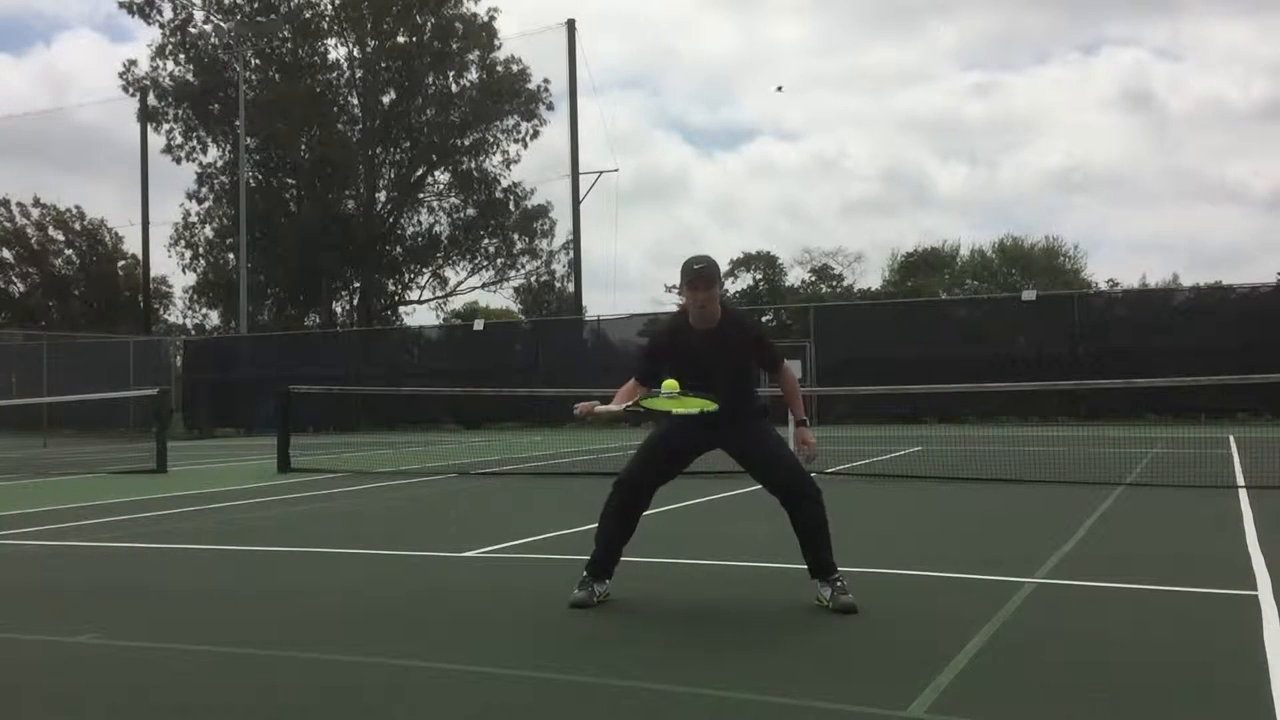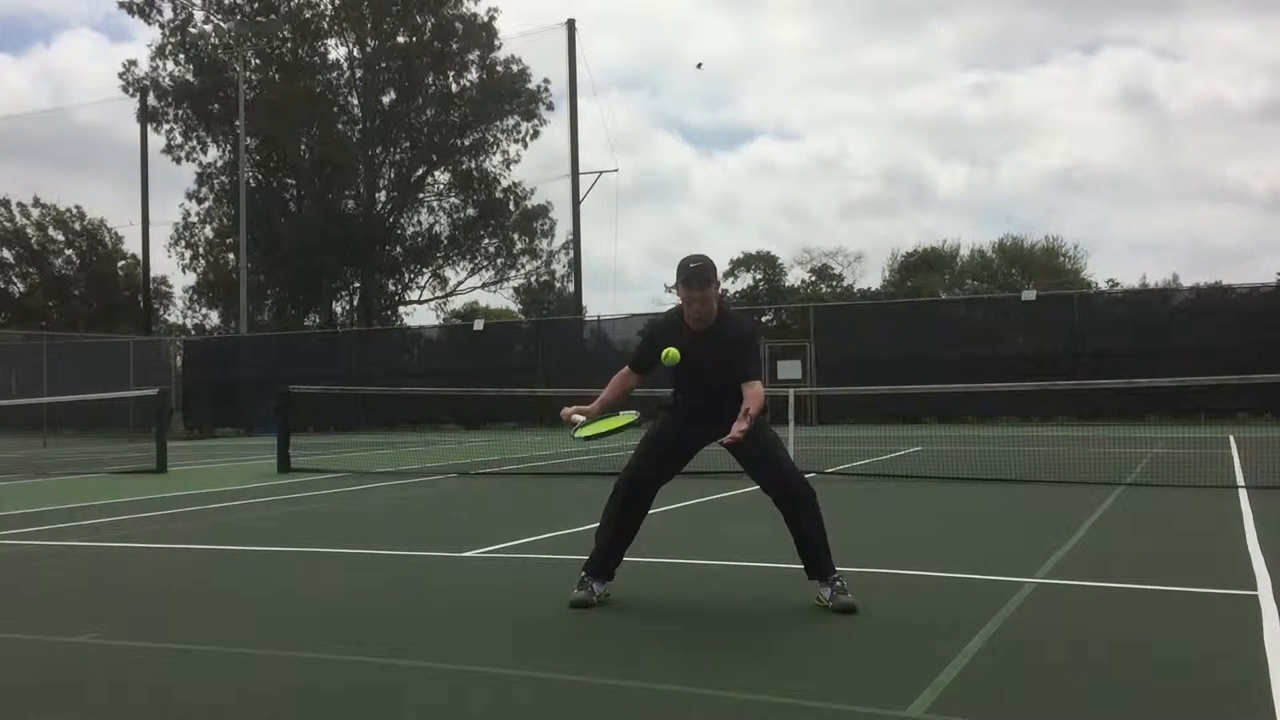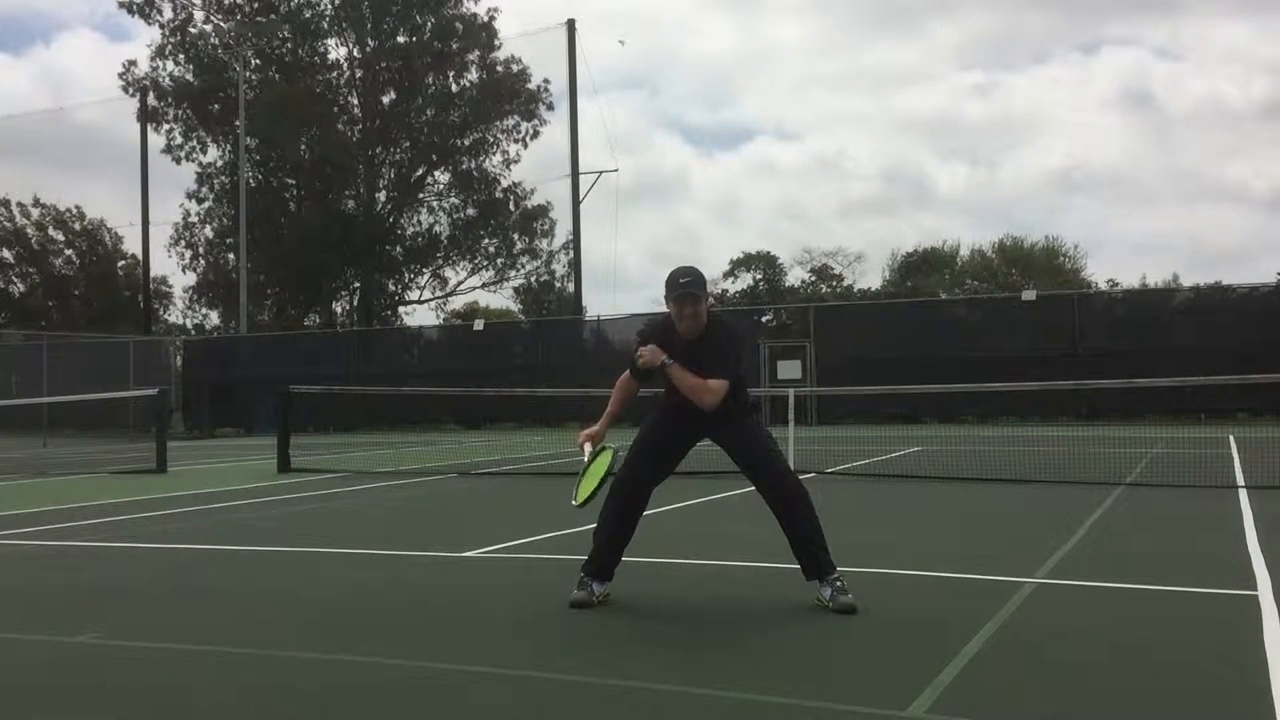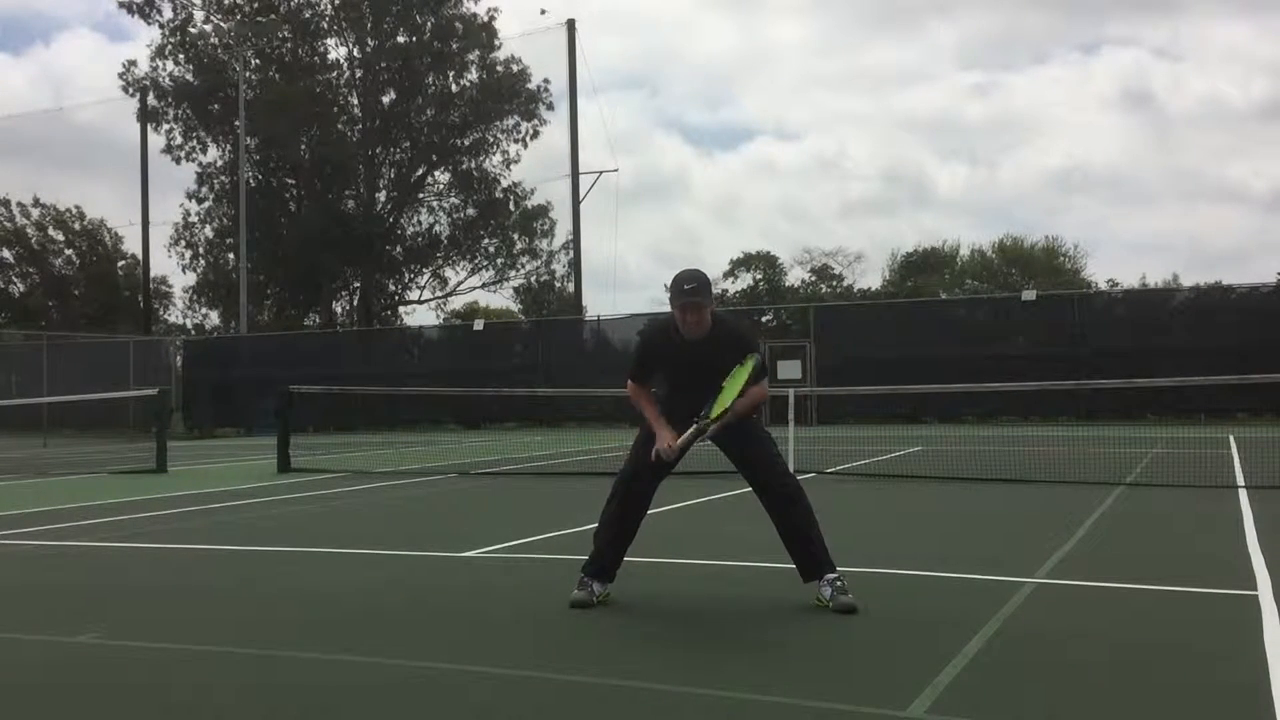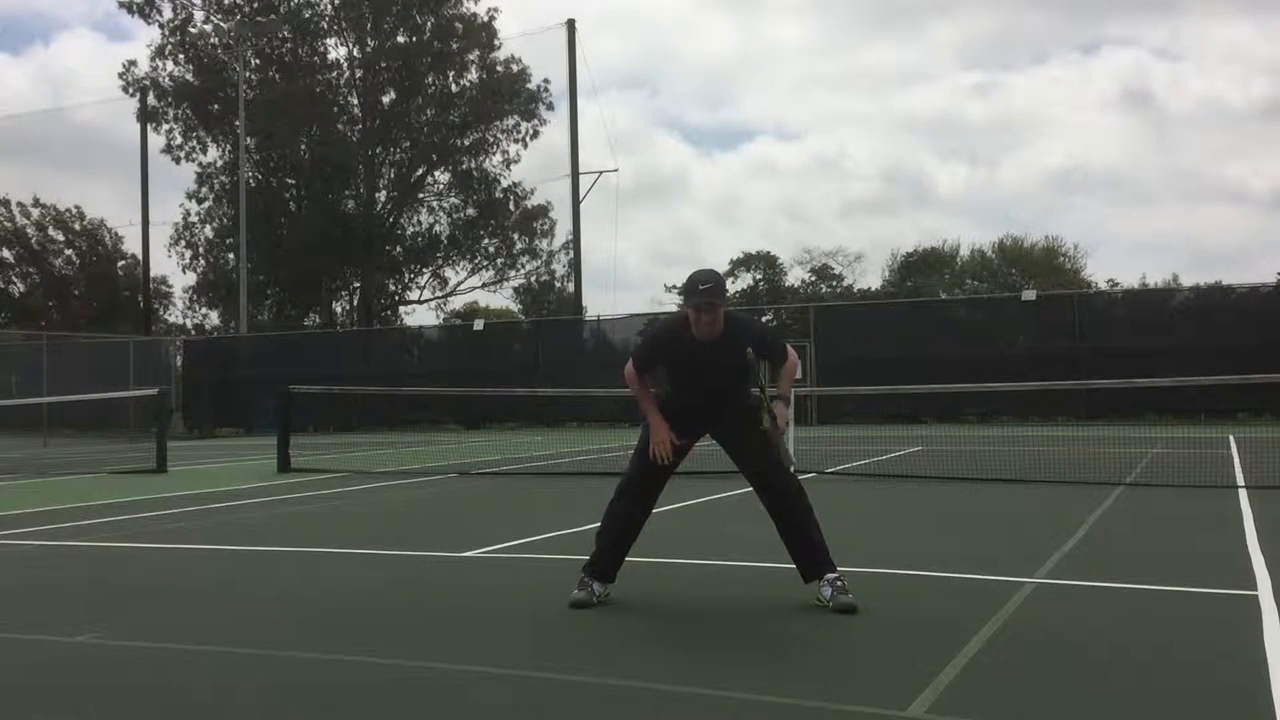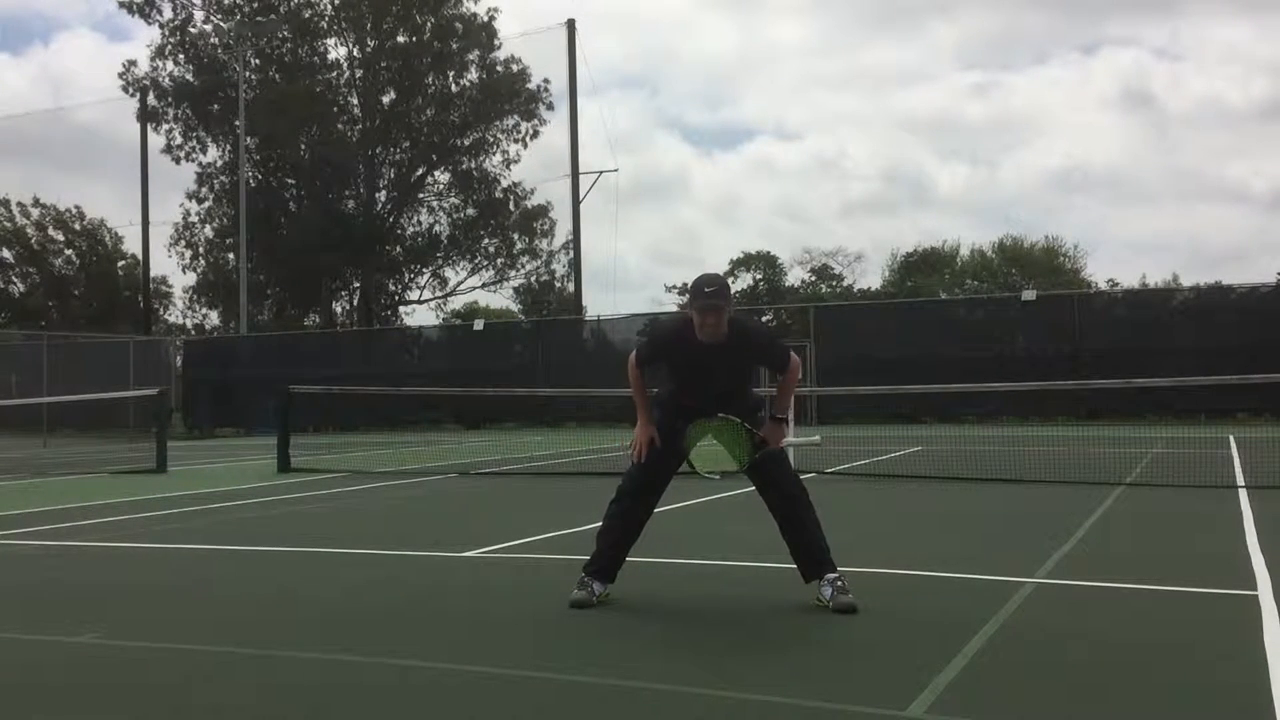
dt=0.3s
person 1, frame 1
left shoulder: (744, 328)
right shoulder: (668, 335)
left elbow: (781, 371)
right elbow: (639, 382)
left wrist: (801, 423)
left hip: (743, 420)
right hip: (686, 421)
left knee: (800, 487)
right knee: (629, 485)
left ankle: (828, 579)
right ankle: (596, 576)
person 1, frame 2
left shoulder: (740, 329)
right shoulder: (663, 329)
left elbow: (753, 387)
right elbow: (632, 373)
left wrist: (746, 421)
right wrist: (595, 408)
left hip: (737, 416)
right hip: (684, 415)
left knee: (793, 487)
right knee: (632, 484)
left ankle: (827, 579)
right ankle: (596, 576)
person 1, frame 3
left shoulder: (726, 336)
right shoulder: (653, 335)
left elbow: (711, 399)
right elbow: (631, 377)
left wrist: (665, 363)
right wrist: (603, 424)
left hip: (730, 413)
right hip: (675, 411)
left knee: (784, 486)
right knee: (628, 482)
left ankle: (826, 577)
right ankle: (595, 576)
person 1, frame 4
left shoulder: (735, 335)
right shoulder: (654, 337)
left elbow: (760, 387)
right elbow: (637, 386)
left wrist: (725, 415)
right wrist: (661, 429)
left hip: (734, 413)
right hip: (675, 411)
left knee: (781, 487)
right knee: (630, 485)
left ankle: (826, 577)
right ankle: (595, 576)
person 1, frame 5
left shoulder: (747, 330)
right shoulder: (666, 334)
left elbow: (788, 357)
right elbow: (633, 372)
left wrist: (780, 400)
right wrist: (657, 423)
left hip: (736, 411)
right hip: (678, 412)
left knee: (783, 488)
right knee: (634, 488)
left ankle: (826, 577)
right ankle: (596, 576)
person 1, frame 6
left shoulder: (751, 335)
right shoulder: (669, 335)
left elbow: (791, 366)
right elbow: (636, 363)
left wrist: (777, 419)
right wrist: (643, 420)
left hip: (738, 411)
right hip: (678, 412)
left knee: (786, 489)
right knee: (636, 488)
left ankle: (827, 578)
right ankle: (596, 576)
